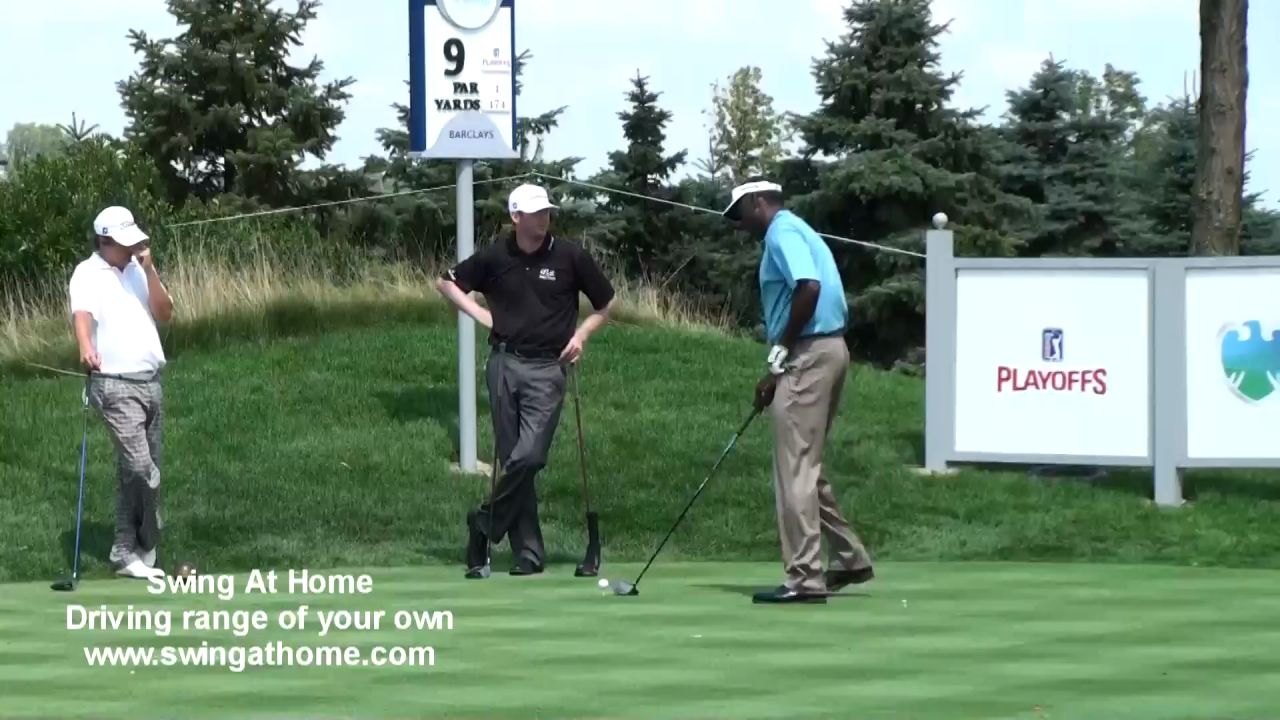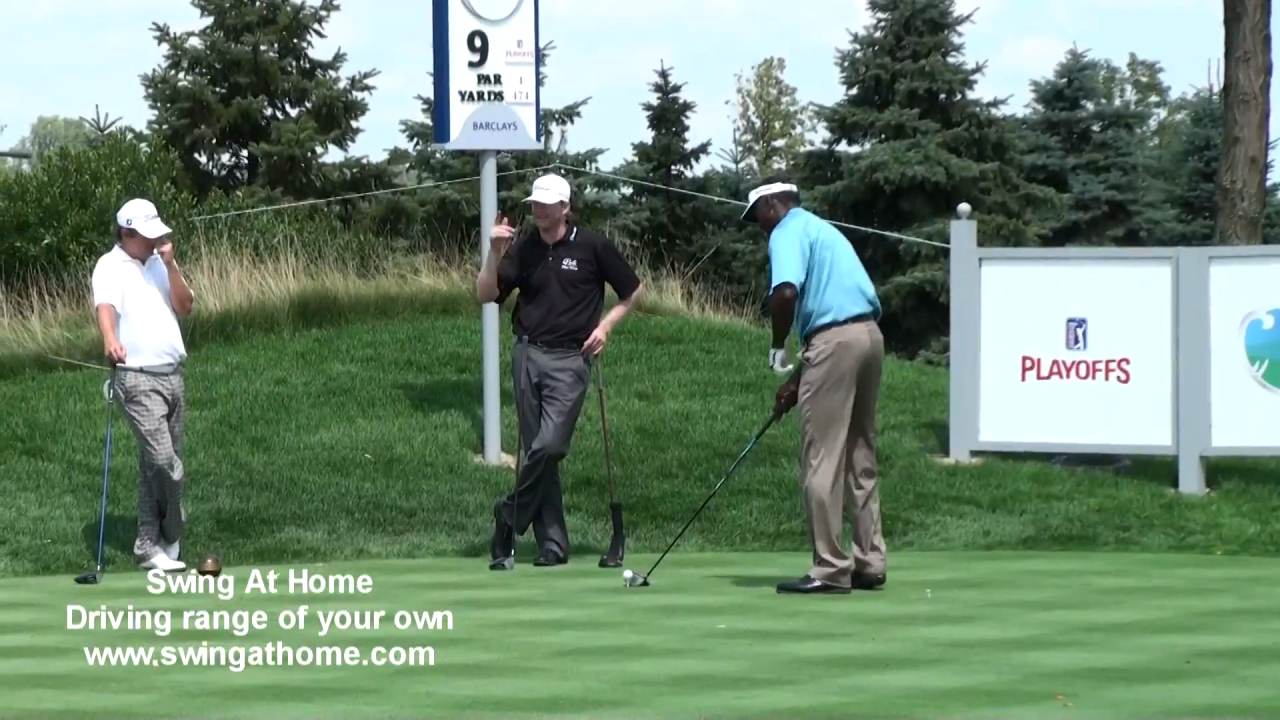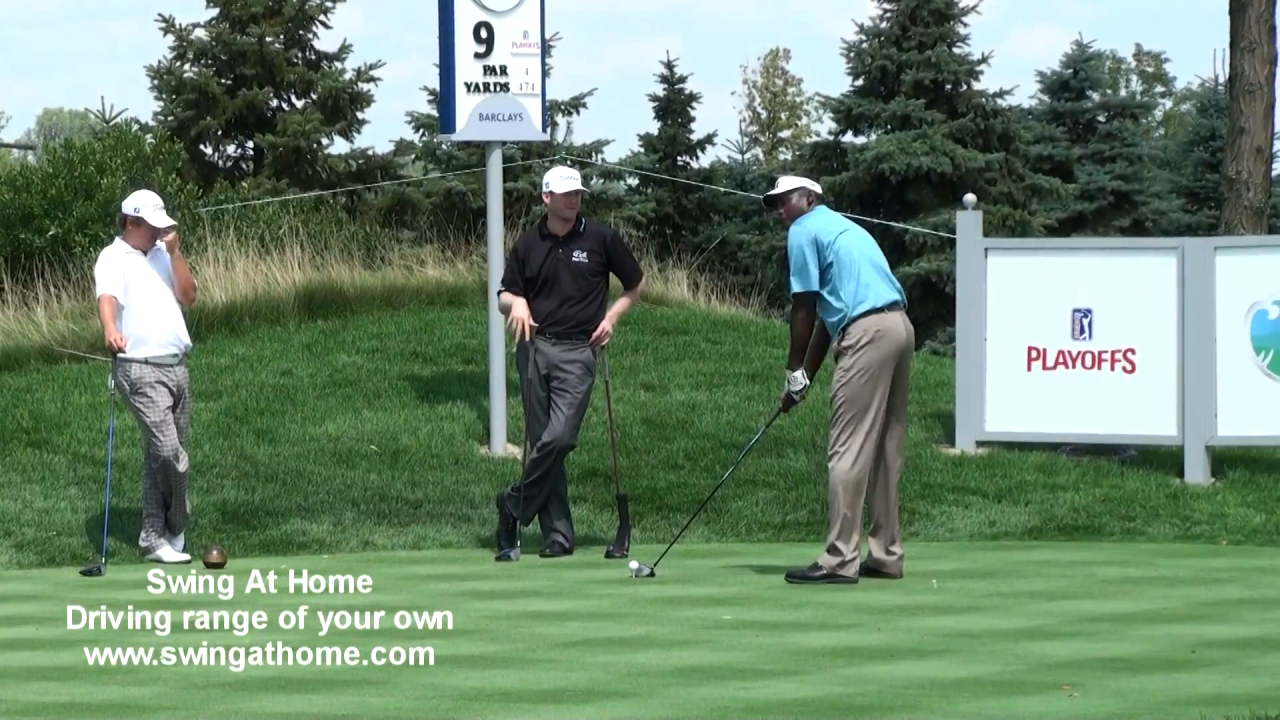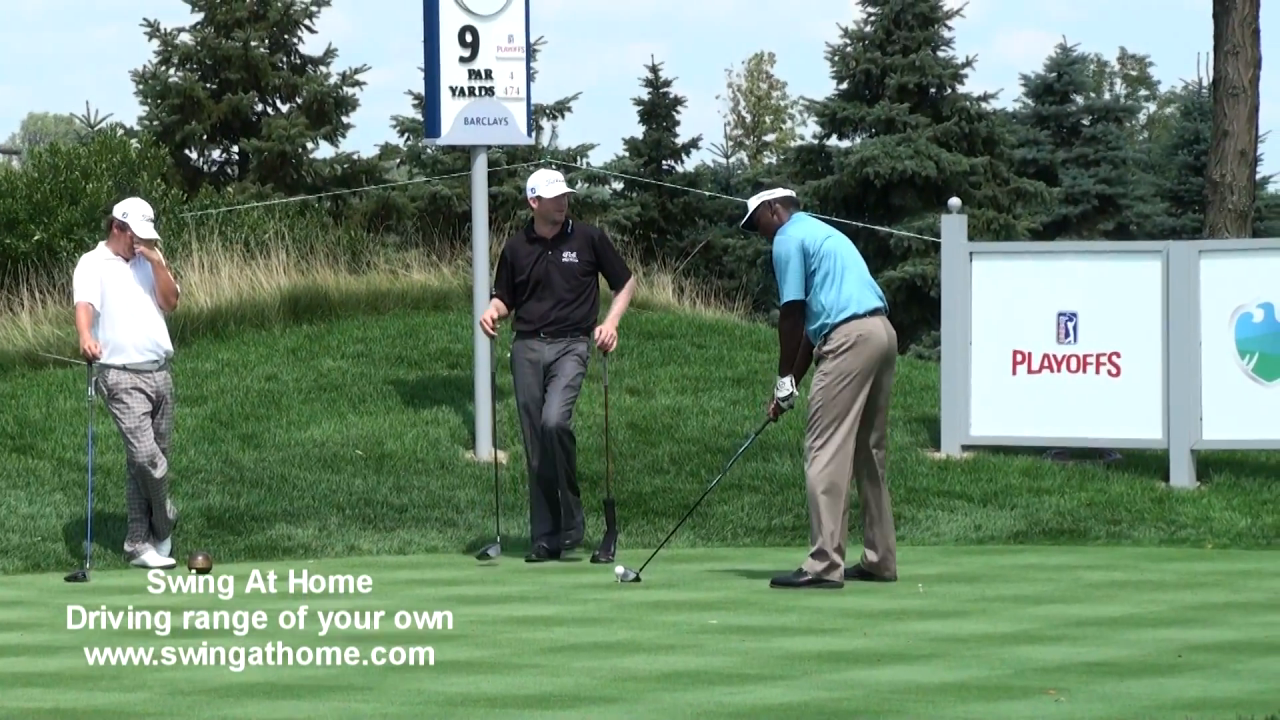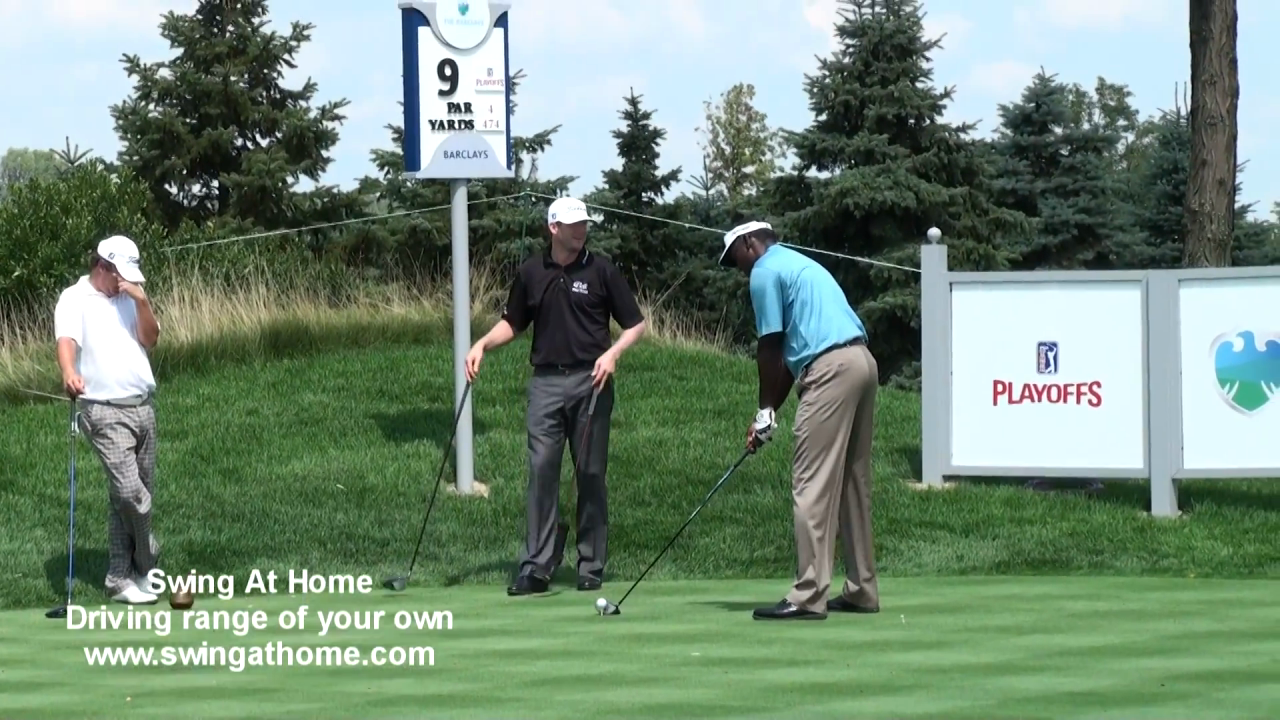
dt=0.7s
person 1, frame 1
right shoulder: (796, 232)
left elbow: (808, 287)
left wrist: (780, 348)
right wrist: (775, 372)
left hip: (809, 355)
right hip: (827, 350)
left knee: (794, 469)
right knee: (806, 467)
person 1, frame 2
right shoulder: (819, 228)
left elbow: (786, 292)
left wrist: (778, 348)
right wrist: (797, 379)
left hip: (836, 342)
right hip: (867, 335)
left knee: (822, 460)
right knee: (859, 456)
person 1, frame 3
right shoulder: (840, 228)
left elbow: (804, 307)
right elbow: (828, 315)
left wrist: (794, 372)
right wrist: (806, 377)
left hip: (869, 334)
right hip: (896, 328)
left knee: (849, 451)
right knee: (884, 449)
person 1, frame 4
right shoulder: (822, 233)
left elbow: (793, 314)
left wrist: (785, 379)
right wrist: (794, 379)
left hip: (851, 338)
right hip: (879, 332)
left knee: (826, 453)
right knee: (867, 452)
person 1, frame 5
right shoulder: (797, 264)
left elbow: (771, 348)
left wrist: (764, 412)
right wrist: (772, 410)
left hip: (832, 369)
right hip: (860, 362)
left knee: (813, 484)
right knee: (851, 482)
person 2, frame 1
left shoulder: (570, 256)
right shoulder: (494, 256)
left elbow: (605, 302)
right elbow: (447, 282)
left wrist: (581, 335)
right wrist: (480, 313)
left hip: (547, 368)
right hip: (504, 363)
left knee: (529, 456)
right knee: (511, 458)
left ankle: (484, 524)
right ankle: (528, 552)
person 2, frame 2
left shoulder: (593, 245)
right shoulder: (521, 249)
left elbow: (632, 291)
right elbow: (485, 295)
left wrist: (606, 325)
right wrist: (495, 252)
left hip: (570, 358)
right hip: (528, 354)
left knee: (550, 446)
right knee: (537, 449)
left ankle: (510, 514)
right ankle: (553, 543)
person 2, frame 3
left shoulder: (602, 237)
right shoulder: (528, 243)
left elbow: (636, 283)
right elbow: (505, 292)
left wrist: (611, 317)
right wrist: (514, 303)
left hip: (577, 350)
right hip: (535, 348)
left knee: (559, 437)
right knee: (542, 440)
left ankle: (514, 503)
right ankle: (558, 534)
person 2, frame 4
left shoulder: (589, 237)
right shoulder: (515, 247)
left elbow: (625, 282)
right elbow: (503, 297)
left wrist: (611, 321)
right wrist: (492, 310)
left hip: (570, 345)
right hip: (527, 347)
left knee: (555, 421)
right knee: (535, 444)
left ankle: (570, 508)
right ankle: (545, 537)
person 2, frame 5
left shoulder: (602, 270)
right shoulder: (530, 272)
left elbow: (635, 324)
right elbow: (512, 322)
left wrist: (612, 354)
right wrist: (482, 344)
left hip: (591, 381)
right hip: (546, 382)
left knee: (591, 473)
right knee: (541, 467)
person 3, frame 1
left shoulder: (139, 269)
right shoulder: (88, 274)
left elbow: (164, 313)
right elbow: (82, 313)
left wrist: (149, 270)
right wrist: (86, 347)
left hip: (150, 381)
right hip: (115, 385)
left knee: (136, 469)
right knee: (140, 467)
left ankle: (127, 551)
right ankle: (144, 548)
person 3, frame 2
left shoulder: (161, 262)
right shoulder: (110, 266)
left elbow: (184, 307)
right elbow: (104, 306)
left wrist: (170, 266)
right wrist: (110, 339)
left hip: (172, 373)
right hip: (137, 377)
left knee: (157, 462)
right knee: (163, 460)
left ankle: (150, 545)
right ankle: (169, 538)
person 3, frame 3
left shoulder: (163, 253)
right shoulder: (113, 258)
left elbow: (188, 297)
right elbow: (106, 297)
left wrist: (175, 253)
right wrist: (110, 330)
left hip: (176, 365)
right hip: (141, 369)
left knee: (163, 454)
right knee: (167, 452)
left ankle: (155, 537)
right ankle: (175, 527)
person 3, frame 4
left shoulder: (150, 259)
right shoulder: (93, 264)
left elbow: (170, 302)
right elbow: (84, 304)
left wrist: (156, 262)
right wrist: (85, 336)
left hip: (159, 371)
right hip: (122, 376)
left knee: (153, 457)
right knee: (145, 456)
left ankle: (140, 542)
right ankle: (164, 527)
person 3, frame 5
left shoulder: (130, 296)
right shoulder: (74, 299)
left elbow: (150, 340)
right elbow: (66, 340)
left wrist: (142, 301)
right wrist: (69, 373)
left hip: (142, 406)
right hip: (105, 411)
left knee: (133, 494)
right knee: (129, 492)
left ankle: (121, 577)
right ankle: (147, 565)
